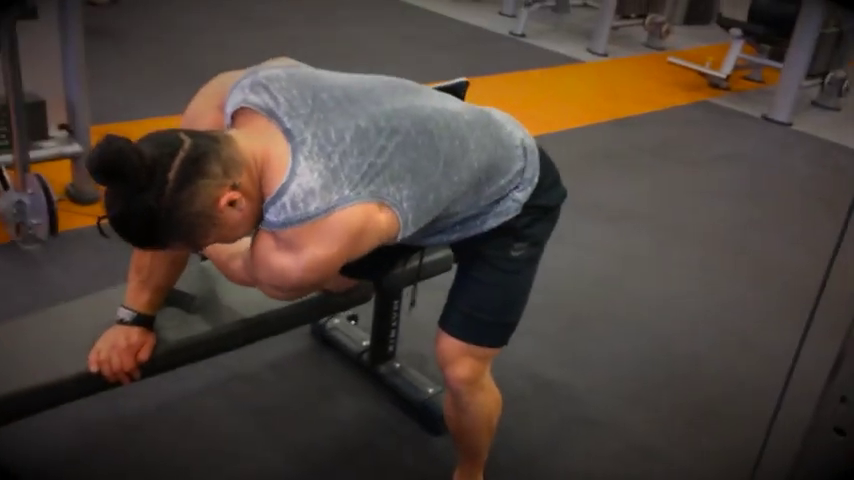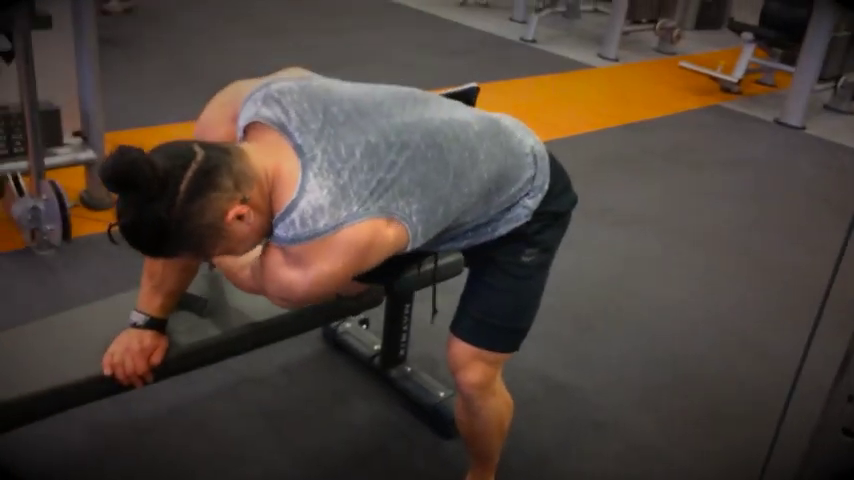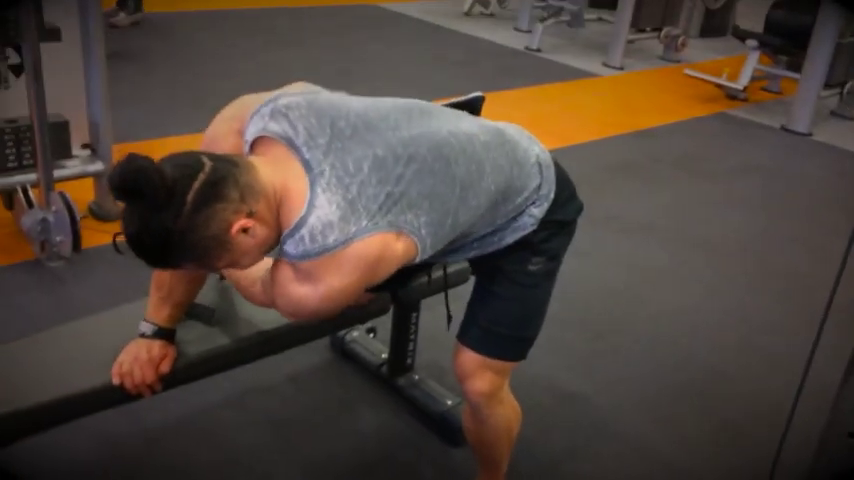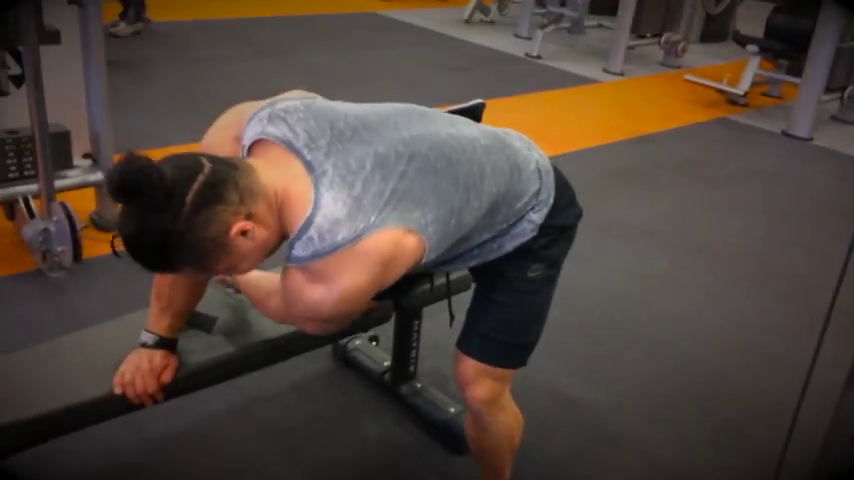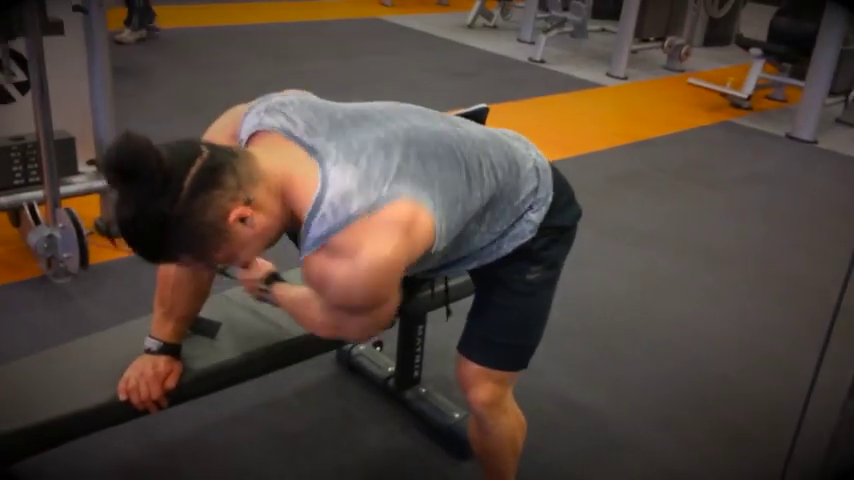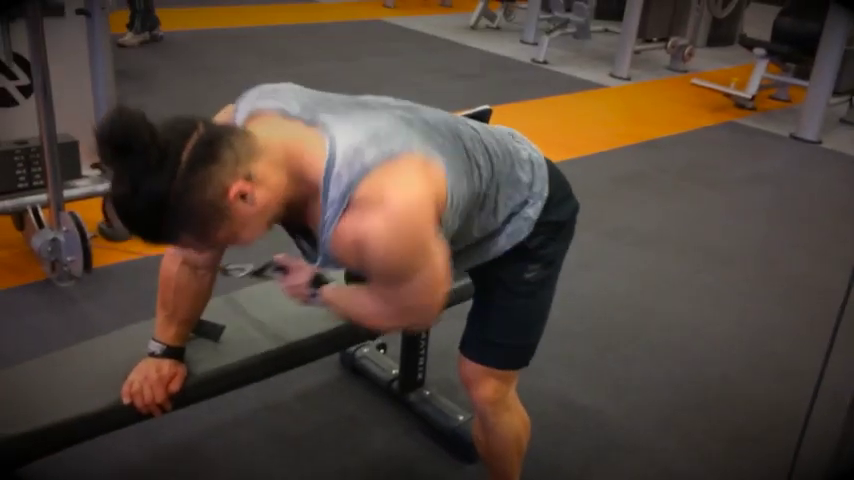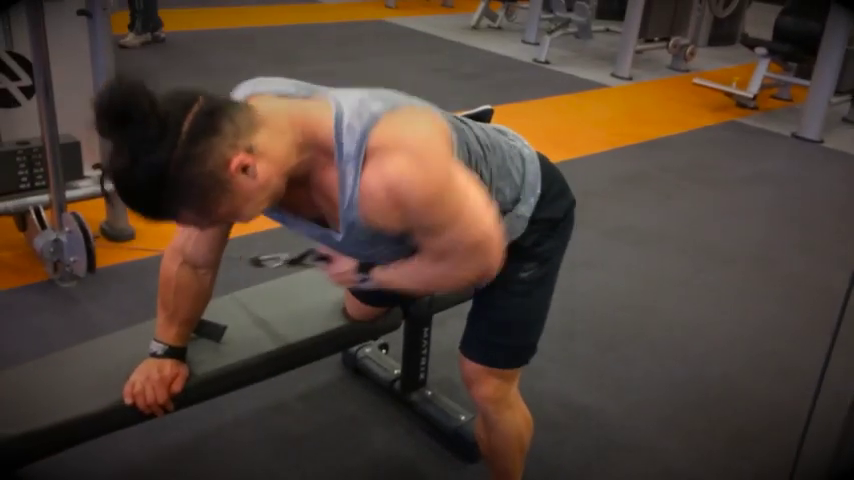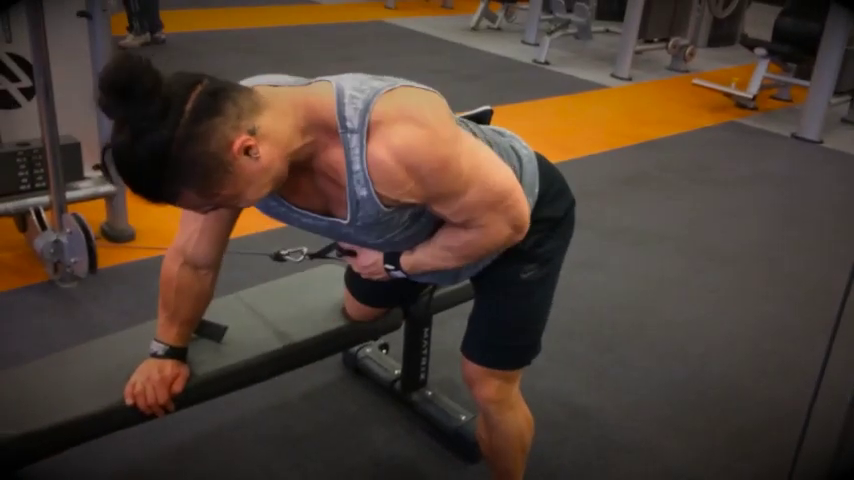
dt=0.1s
person 1, frame 1
left shoulder: (303, 245)
right shoulder: (224, 99)
left elbow: (249, 267)
right elbow: (171, 211)
left wrist: (205, 246)
right wrist: (135, 316)
left hip: (512, 194)
right hip: (435, 160)
left knee: (460, 367)
person 1, frame 2
left shoulder: (308, 263)
right shoulder: (238, 109)
left elbow: (258, 277)
right elbow: (182, 221)
left wrist: (215, 256)
right wrist: (147, 320)
left hip: (522, 201)
right hip: (446, 164)
left knee: (471, 371)
person 1, frame 3
left shoulder: (321, 274)
right shoulder: (242, 125)
left elbow: (271, 291)
left wrist: (231, 272)
right wrist: (157, 330)
left hip: (528, 211)
right hip: (454, 175)
left knee: (479, 381)
person 1, frame 4
left shoulder: (333, 276)
right shoulder: (242, 130)
left elbow: (319, 319)
right elbow: (190, 241)
left wrist: (236, 279)
right wrist: (158, 339)
left hip: (528, 217)
right hip: (453, 180)
left knee: (480, 388)
person 1, frame 5
left shoulder: (355, 254)
right shoulder: (237, 135)
left elbow: (350, 322)
right elbow: (190, 256)
left wrist: (269, 288)
right wrist: (161, 345)
left hip: (527, 216)
right hip: (455, 185)
left knee: (483, 391)
right knee: (357, 305)
person 1, frame 6
left shoulder: (380, 218)
right shoulder: (236, 126)
left elbow: (416, 311)
right elbow: (191, 259)
left wrist: (319, 290)
right wrist: (165, 348)
left hip: (525, 213)
right hip: (454, 189)
left knee: (485, 389)
right knee: (374, 285)
person 1, frame 7
left shoulder: (389, 169)
right shoulder: (228, 135)
left elbow: (479, 259)
right elbow: (191, 257)
left wrist: (370, 274)
right wrist: (167, 351)
left hip: (523, 210)
right hip: (432, 208)
left knee: (488, 387)
right knee: (360, 311)
person 1, frame 8
left shoulder: (394, 141)
right shoulder: (230, 122)
left elbow: (506, 221)
right elbow: (193, 257)
left wrist: (397, 263)
right wrist: (167, 350)
left hip: (524, 212)
right hip: (425, 216)
left knee: (489, 387)
right knee: (360, 311)
